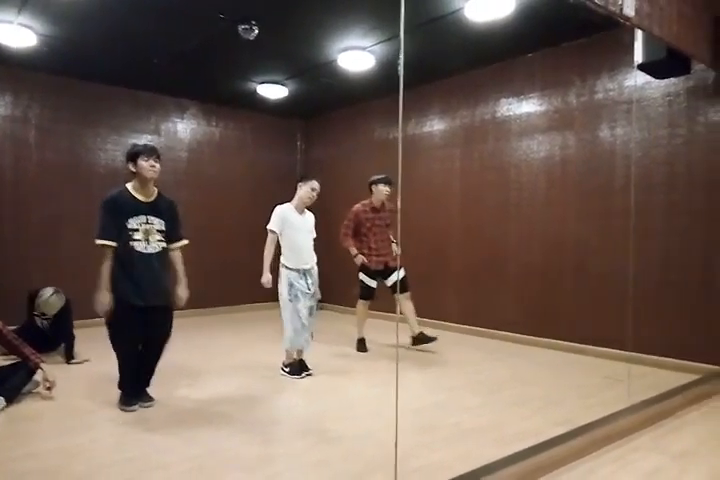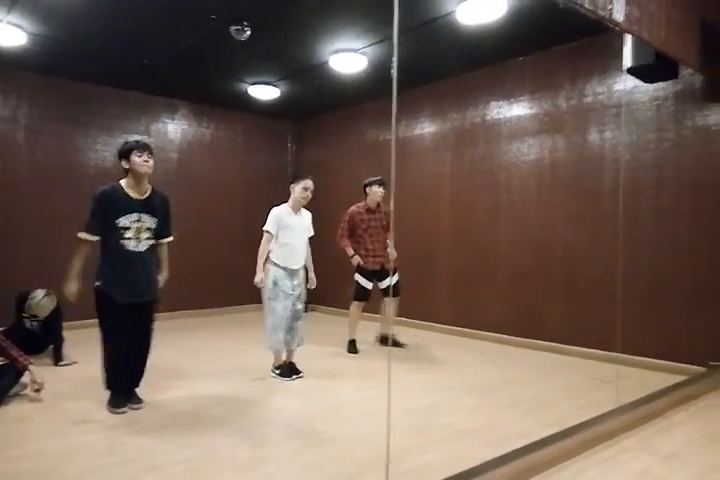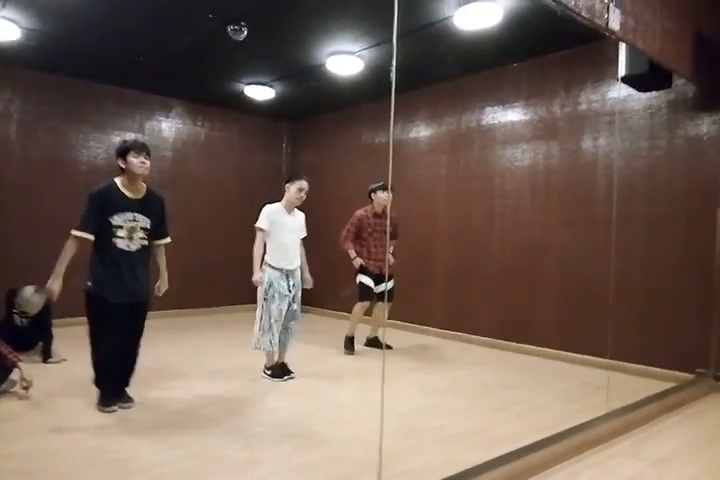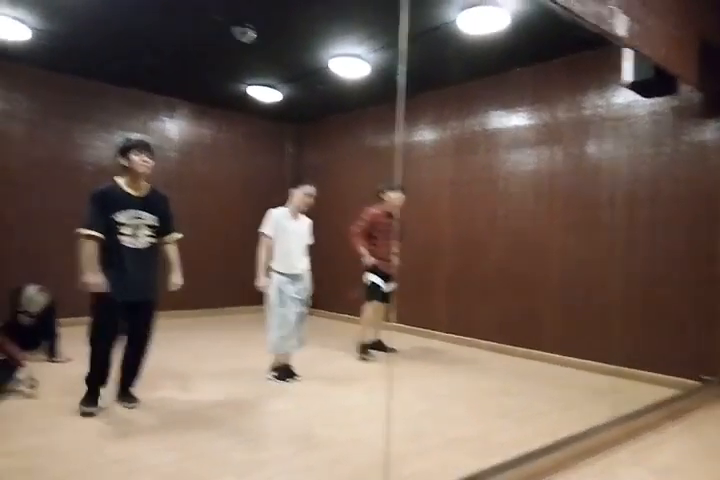
dt=0.2s
person 1, frame 1
left shoulder: (167, 205)
right shoulder: (115, 202)
left elbow: (174, 247)
right elbow: (108, 248)
left wrist: (182, 283)
right wrist: (103, 289)
left hip: (158, 289)
right hip: (125, 289)
left knee: (157, 339)
right knee: (126, 342)
left ankle: (141, 386)
right ankle: (128, 390)
person 1, frame 2
left shoulder: (160, 201)
right shoulder: (107, 197)
right elbow: (87, 240)
left wrist: (163, 271)
right wrist: (73, 278)
left hip: (145, 287)
right hip: (112, 285)
left knee: (140, 340)
right knee: (116, 341)
left ankle: (130, 389)
right ankle: (117, 391)
person 1, frame 3
left shoulder: (155, 201)
right shoulder: (101, 196)
left elbow: (159, 242)
right elbow: (77, 236)
left wrist: (163, 275)
right wrist: (57, 275)
left hip: (138, 286)
right hip: (103, 285)
left knee: (130, 340)
right knee: (103, 339)
left ankle: (119, 388)
right ankle: (104, 388)
person 1, frame 4
left shoulder: (159, 200)
right shoulder: (105, 195)
left elbow: (168, 238)
right elbow: (90, 235)
left wrist: (176, 269)
right wrist: (90, 270)
left hip: (145, 285)
right hip: (112, 285)
left knee: (139, 338)
right knee: (103, 337)
left ankle: (125, 387)
right ankle: (92, 390)
person 2, frame 1
left shoulder: (310, 217)
right shoulder: (282, 211)
right elbow: (271, 242)
right wrist: (266, 271)
left hip: (309, 272)
right hip: (291, 273)
left knee: (307, 316)
right knee: (294, 316)
left ankle: (300, 358)
right ankle: (288, 362)
person 2, frame 2
left shoulder: (307, 216)
right shoulder: (278, 212)
right elbow: (265, 242)
left wrist: (310, 271)
right wrist: (259, 270)
left hip: (297, 273)
right hip: (278, 272)
left knee: (295, 317)
right knee: (278, 316)
left ankle: (289, 360)
right ankle: (277, 363)
person 2, frame 3
left shoulder: (300, 217)
right shoulder: (270, 210)
right elbow: (259, 241)
left wrist: (306, 272)
right wrist: (257, 270)
left hip: (294, 274)
right hip: (273, 272)
left knee: (289, 319)
right knee: (271, 318)
left ankle: (281, 361)
right ankle: (270, 365)
person 2, frame 4
left shoulder: (307, 222)
right shoulder: (275, 215)
right elbow: (264, 246)
left wrist: (308, 278)
right wrist: (261, 275)
left hip: (301, 278)
right hip: (281, 277)
left knee: (296, 322)
right knee: (283, 321)
left ankle: (286, 363)
right ankle: (277, 364)
person 3, frame 1
left shoulder: (388, 209)
right shoulder: (358, 211)
right elbow: (345, 235)
left wrist: (393, 242)
right wrist: (356, 254)
left hip: (390, 260)
right hip: (370, 262)
left knee: (404, 295)
right knee: (364, 300)
left ankle: (416, 334)
right ankle: (360, 338)
person 3, frame 2
left shoulder: (385, 211)
right shoulder: (354, 212)
right elbow: (342, 236)
left wrist: (391, 246)
right wrist: (352, 255)
left hip: (386, 262)
right hip: (366, 263)
left knee: (392, 298)
right knee: (359, 301)
left ankle: (385, 335)
right ankle: (351, 340)
person 3, frame 3
left shoulder: (390, 217)
right shoulder: (360, 216)
right elbow: (345, 238)
left wrist: (390, 253)
right wrist: (354, 257)
left hip: (384, 266)
right hip: (366, 266)
left knee: (384, 302)
right knee: (364, 302)
left ankle: (372, 337)
right ankle: (349, 336)
person 3, frame 4
left shoulder: (396, 217)
right shoulder: (372, 214)
right elbow: (356, 233)
left wrist: (395, 254)
right wrist: (365, 254)
left hip: (389, 265)
right hip: (374, 265)
left knee: (383, 303)
right knee: (373, 301)
left ankle: (375, 340)
right ankle: (363, 342)
